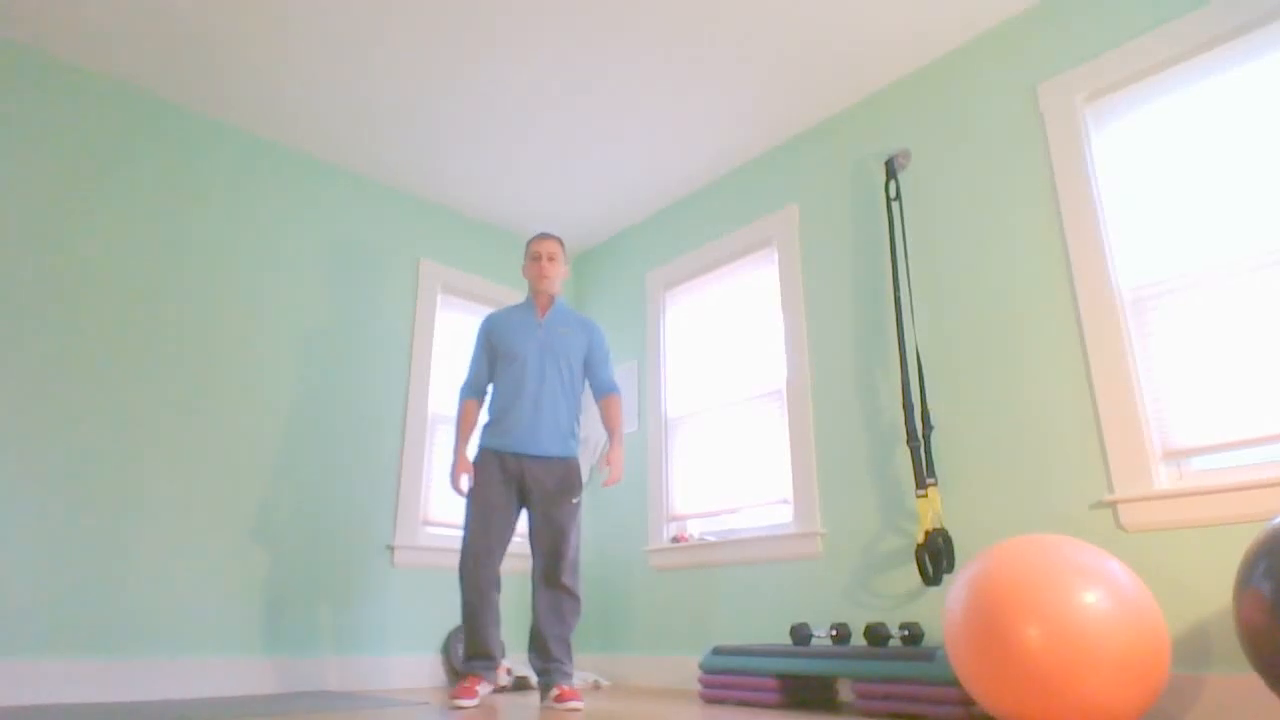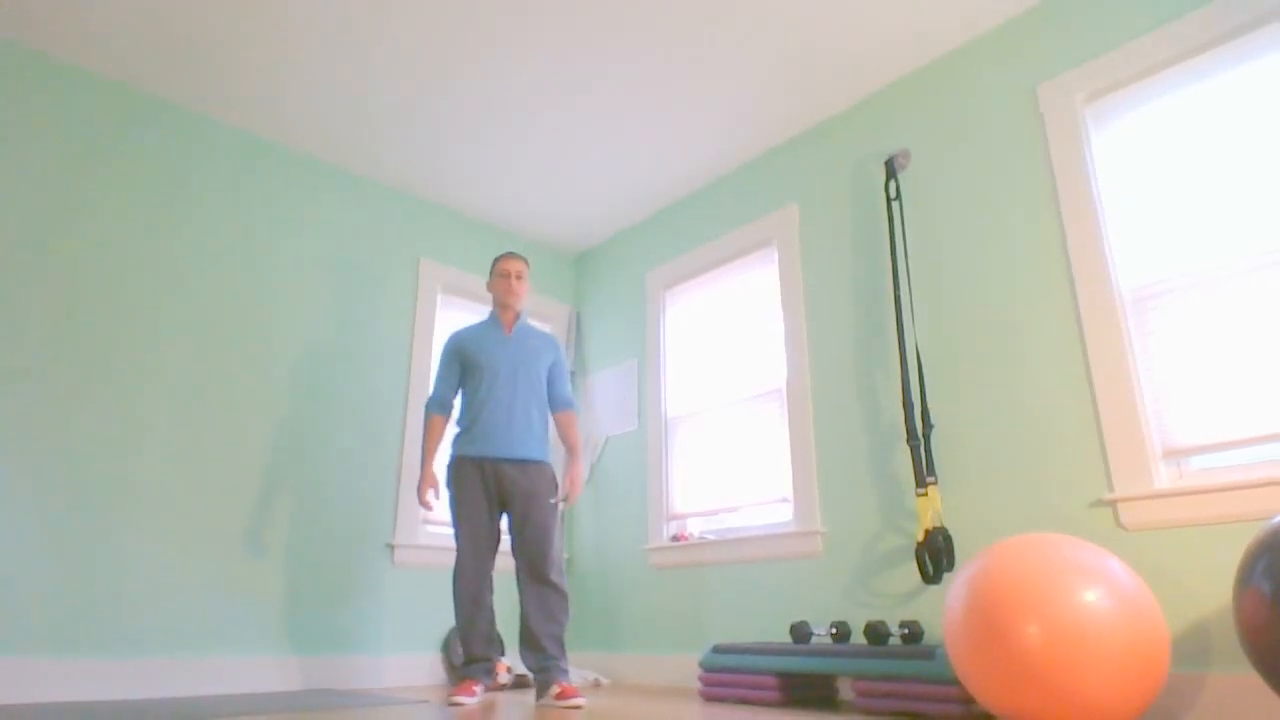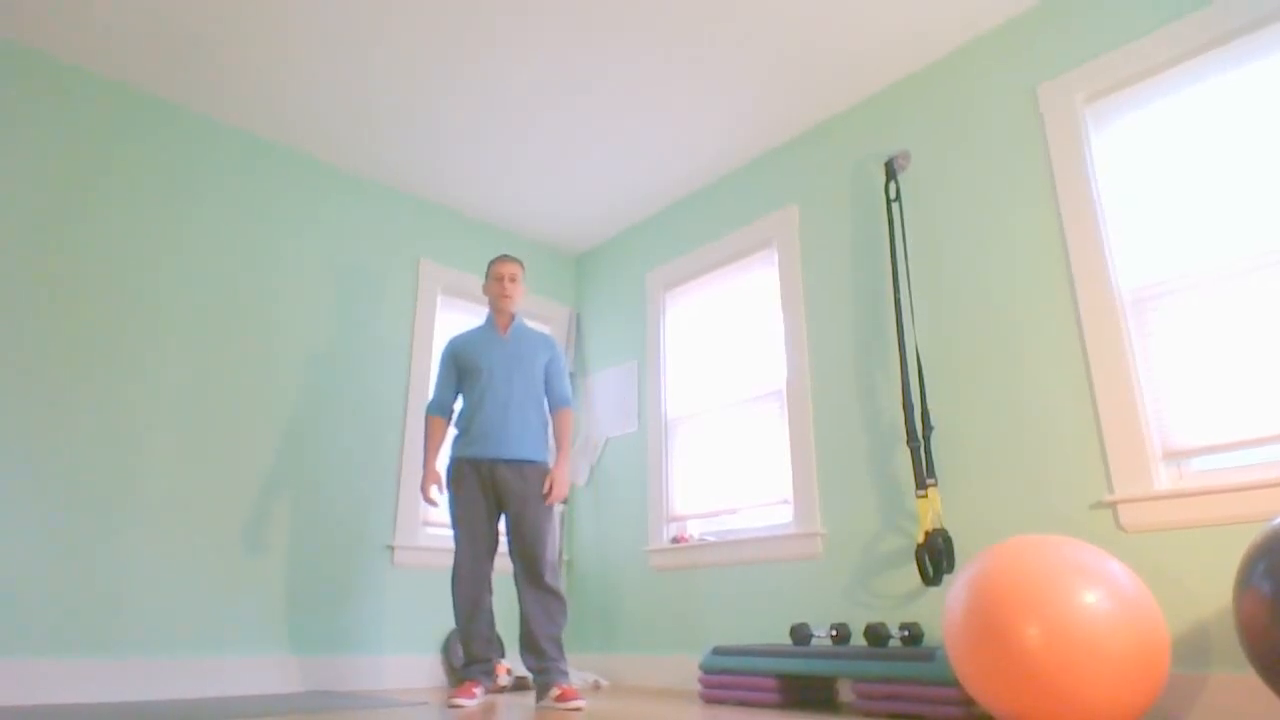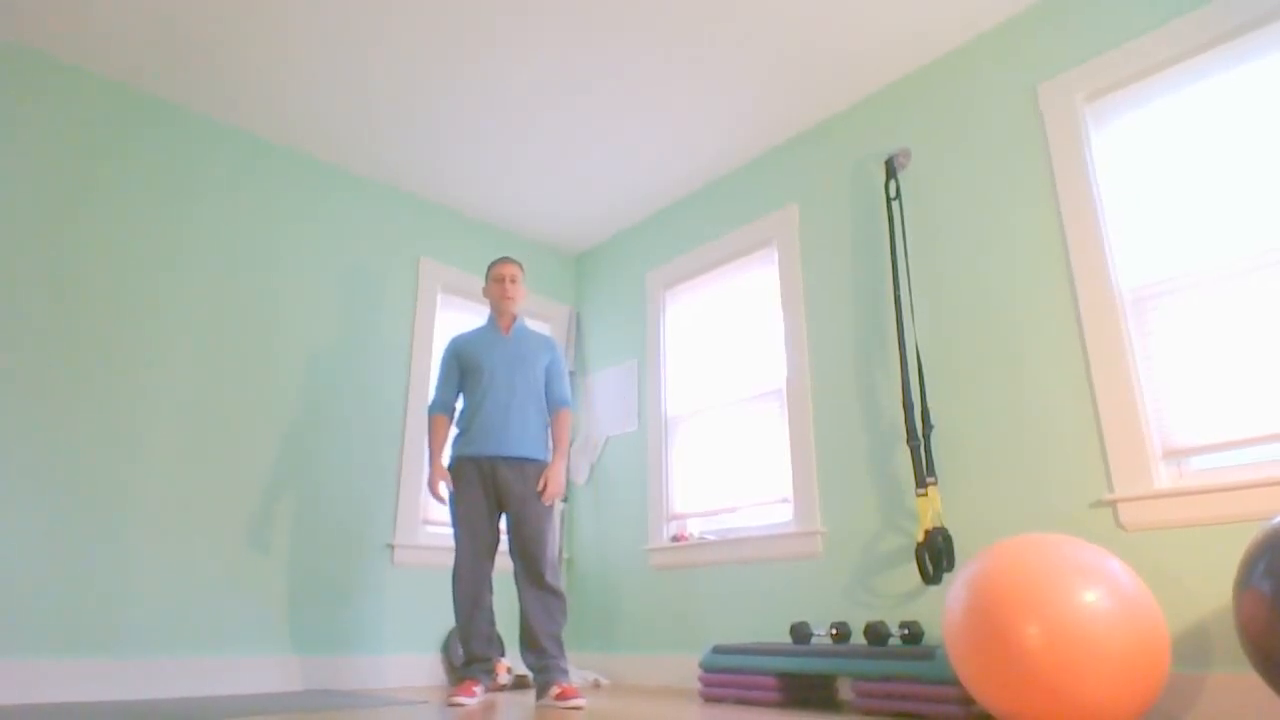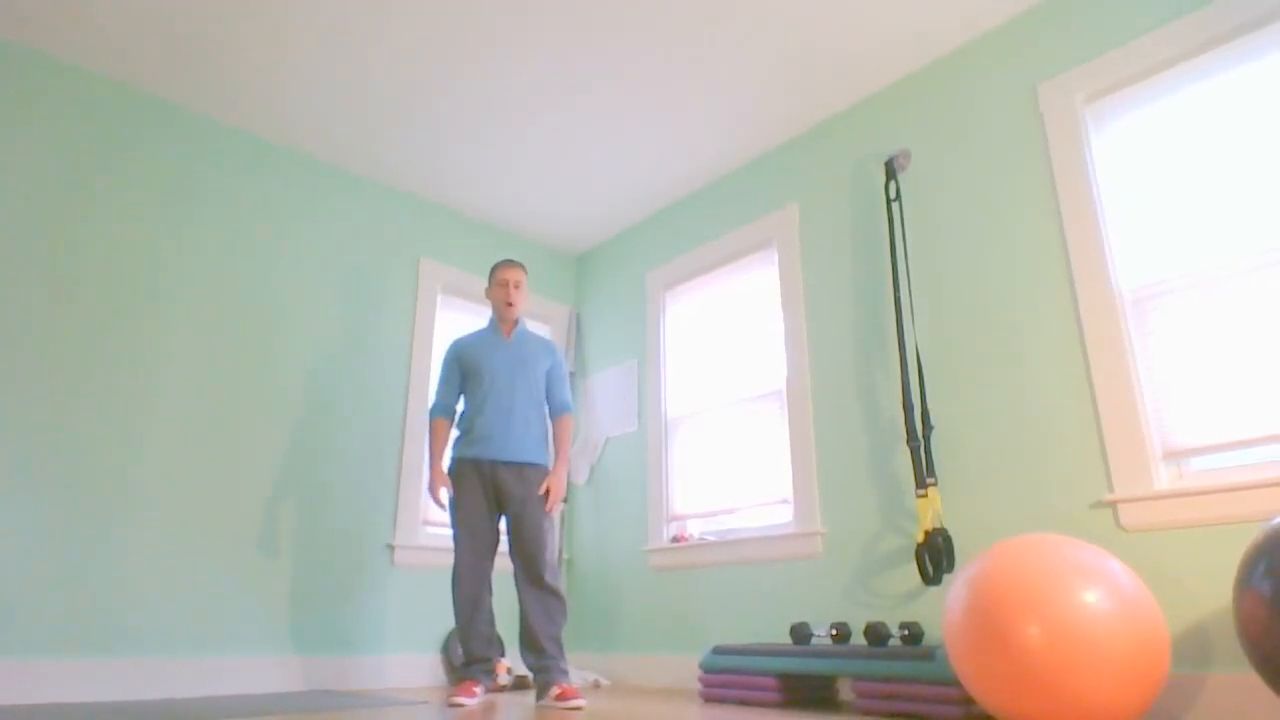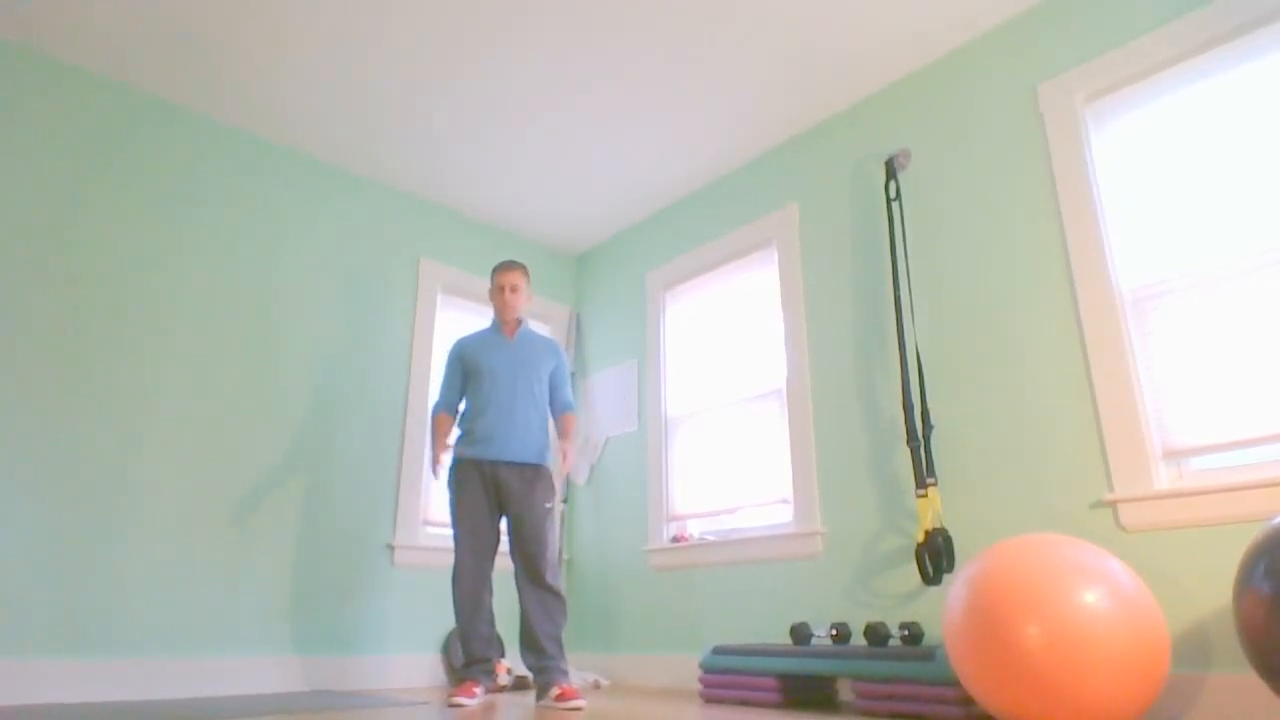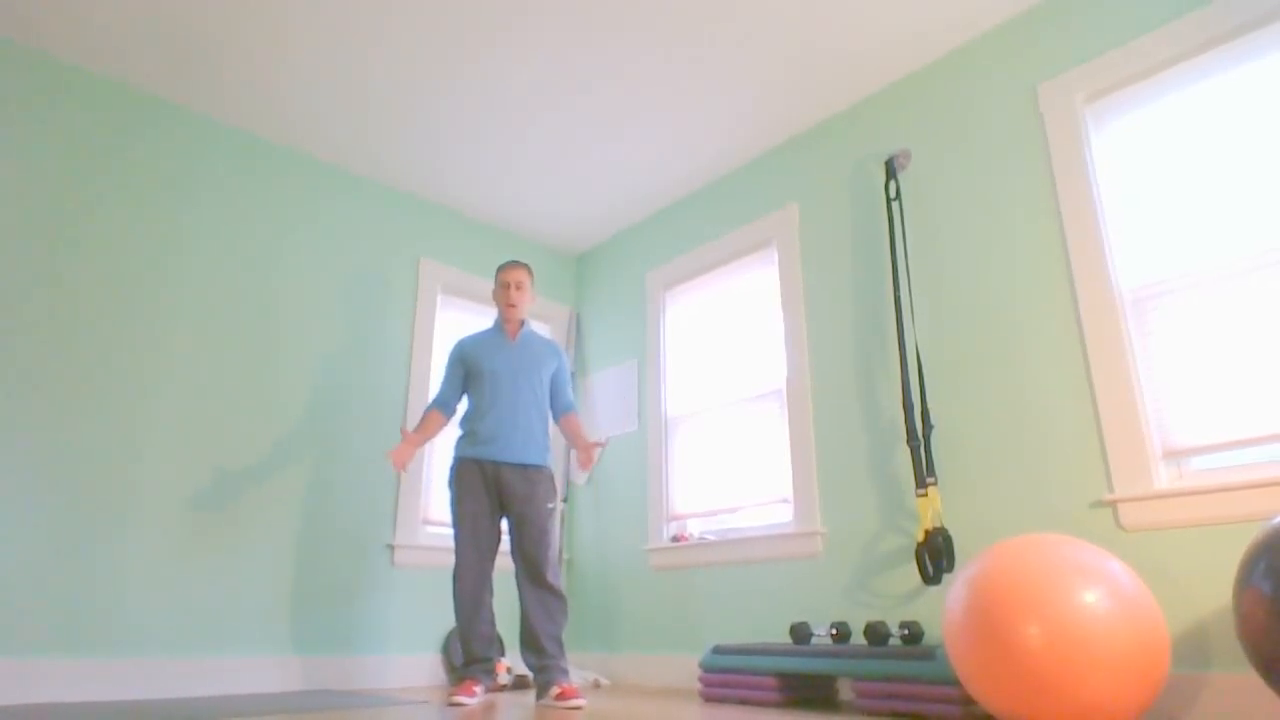
dt=0.7s
person 1, frame 1
left shoulder: (585, 329)
right shoulder: (496, 324)
left elbow: (606, 389)
right elbow: (474, 389)
left wrist: (615, 441)
right wrist: (460, 450)
left hip: (558, 462)
right hip: (496, 457)
left knee: (558, 570)
right knee: (478, 559)
left ankle: (556, 677)
right ankle: (480, 669)
person 1, frame 2
left shoulder: (548, 345)
right shoulder: (462, 341)
left elbow: (563, 405)
right elbow: (439, 405)
left wrist: (576, 459)
right wrist: (427, 464)
left hip: (532, 466)
right hip: (472, 465)
left knee: (543, 567)
right knee: (473, 568)
left ankle: (551, 674)
right ankle: (477, 671)
person 1, frame 3
left shoulder: (546, 345)
right shoulder: (460, 346)
left elbow: (561, 405)
right elbow: (440, 408)
left wrist: (562, 462)
right wrist: (429, 463)
left hip: (529, 466)
right hip: (470, 466)
left knee: (539, 568)
right knee: (472, 569)
left ankle: (551, 676)
right ankle: (477, 674)
person 1, frame 4
left shoulder: (545, 347)
right shoulder: (461, 346)
left elbow: (560, 405)
right elbow: (442, 406)
left wrist: (559, 462)
right wrist: (436, 461)
left hip: (529, 465)
right hip: (471, 464)
left knee: (539, 566)
right knee: (472, 567)
left ankle: (551, 675)
right ankle: (477, 672)
person 1, frame 5
left shoulder: (546, 351)
right shoulder: (463, 348)
left elbow: (562, 411)
right elbow: (442, 410)
left wrist: (560, 468)
right wrist: (436, 466)
left hip: (529, 469)
right hip: (471, 467)
left knee: (539, 569)
right knee: (471, 569)
left ankle: (551, 676)
right ankle: (477, 673)
person 1, frame 6
left shoulder: (550, 350)
right shoulder: (466, 348)
left elbow: (564, 407)
right elbow: (446, 405)
left wrist: (567, 441)
right wrist: (439, 443)
left hip: (530, 471)
right hip: (473, 468)
left knee: (540, 569)
right knee: (471, 569)
left ankle: (551, 676)
right ankle: (477, 673)
person 1, frame 7
left shoulder: (551, 352)
right shoulder: (467, 348)
left elbow: (564, 409)
right elbow: (444, 405)
left wrist: (581, 444)
right wrist: (413, 441)
left hip: (531, 469)
right hip: (473, 466)
left knee: (540, 569)
right knee: (472, 569)
left ankle: (551, 675)
right ankle: (476, 672)
